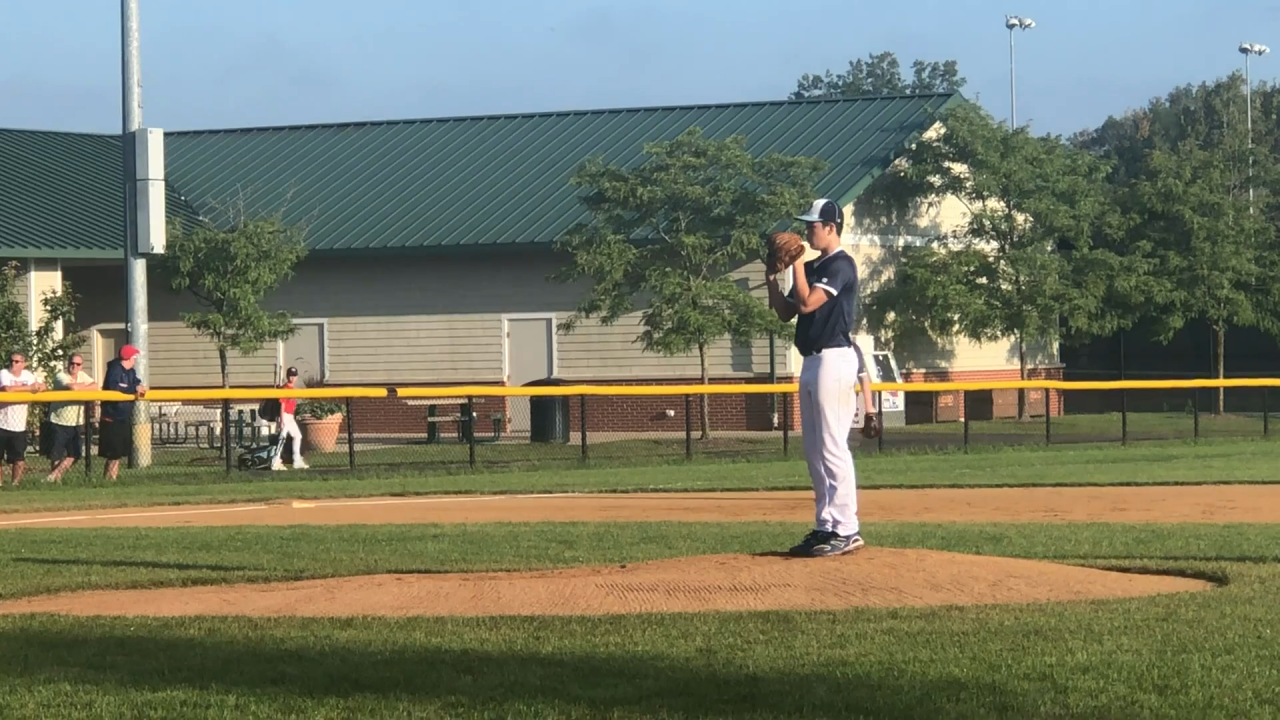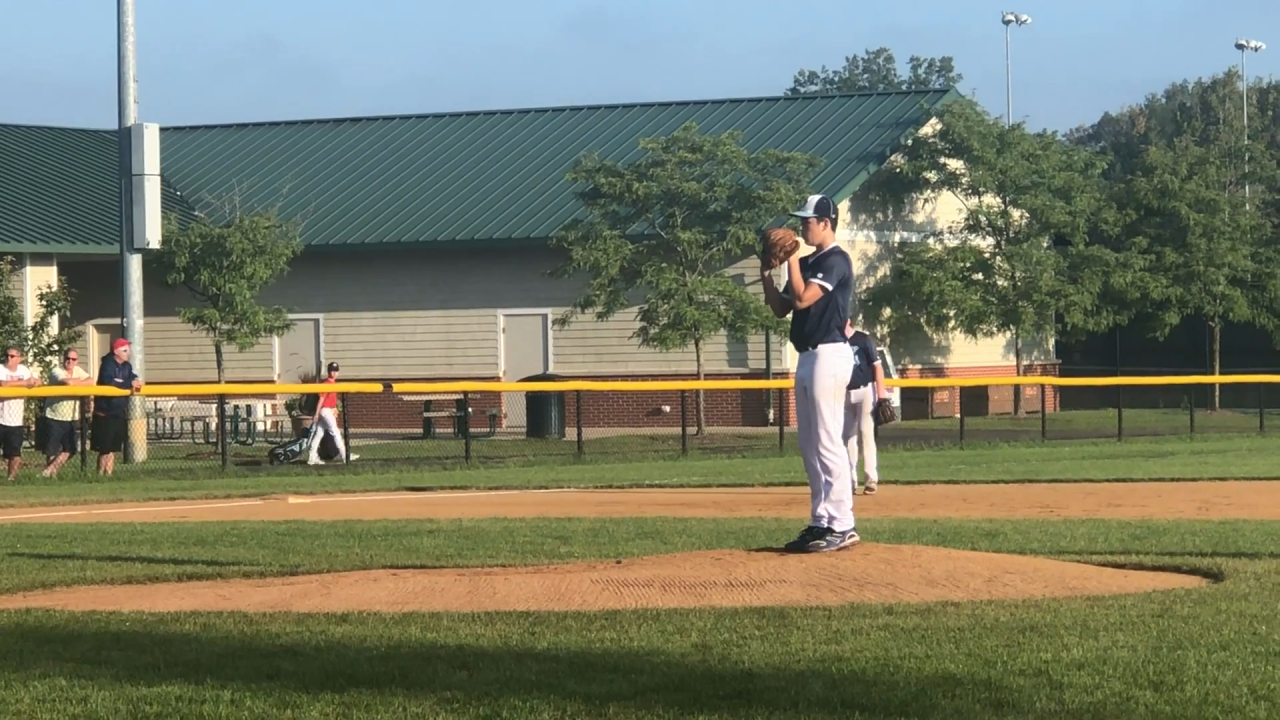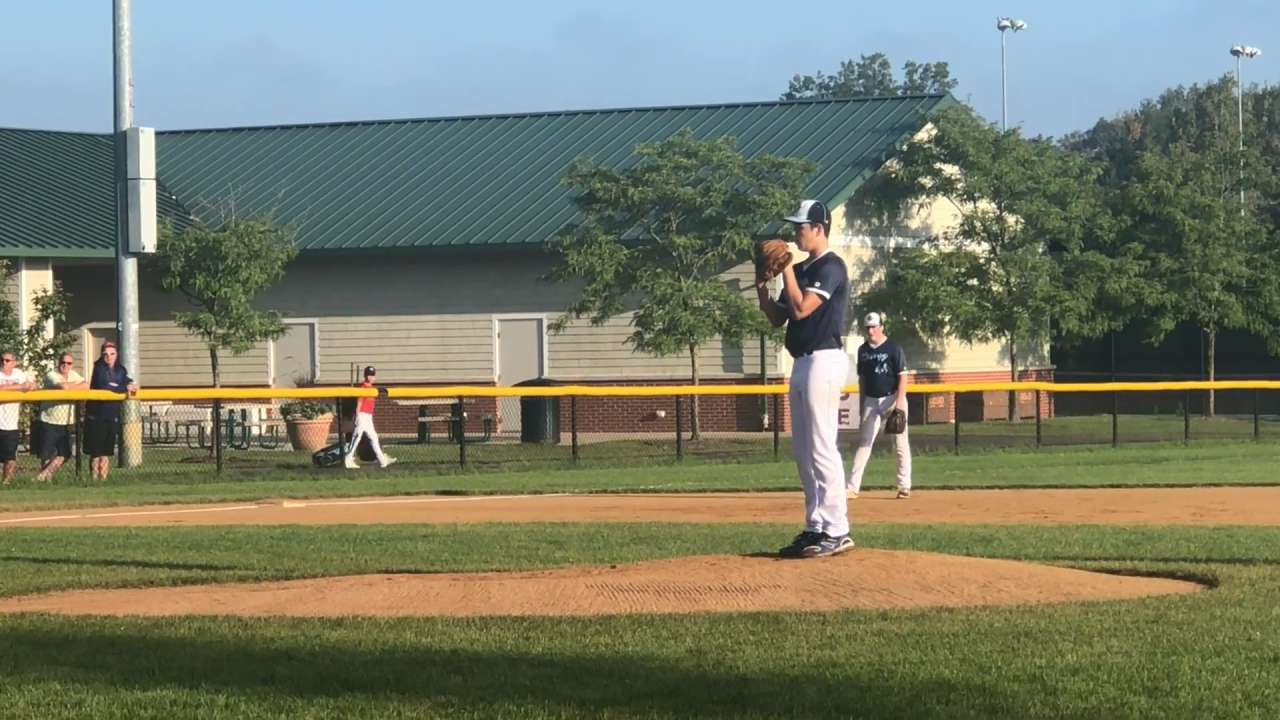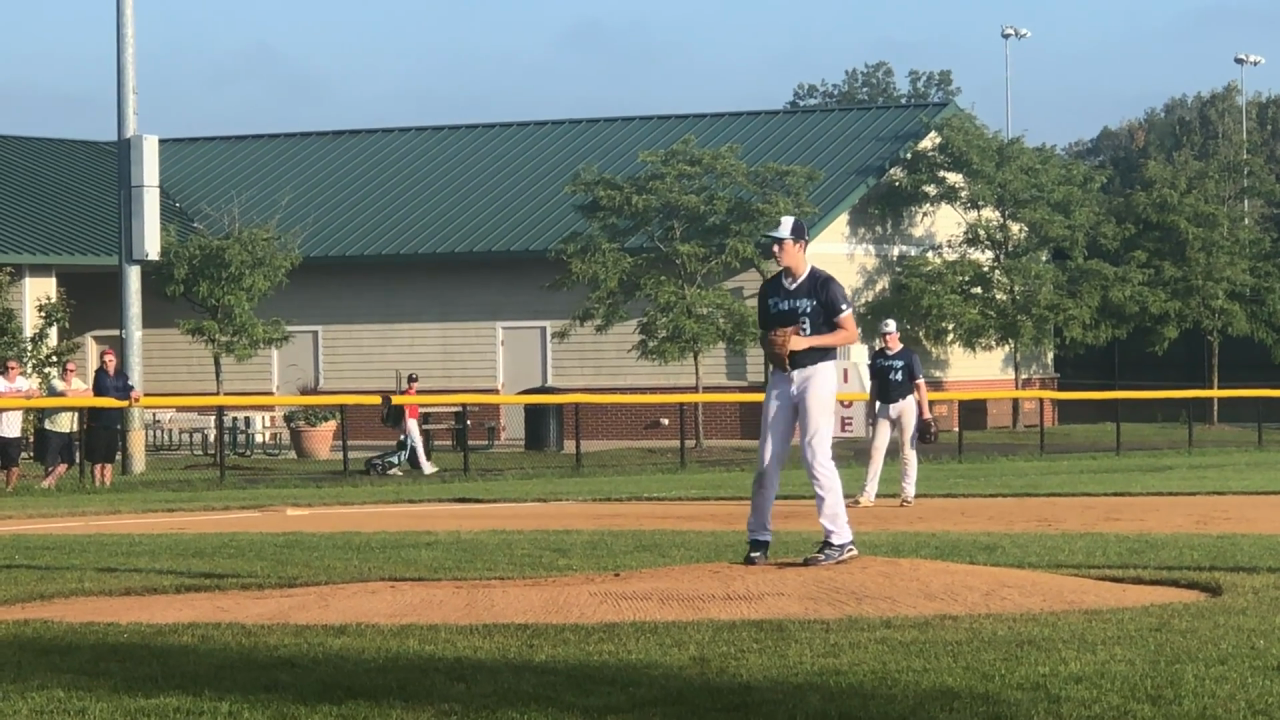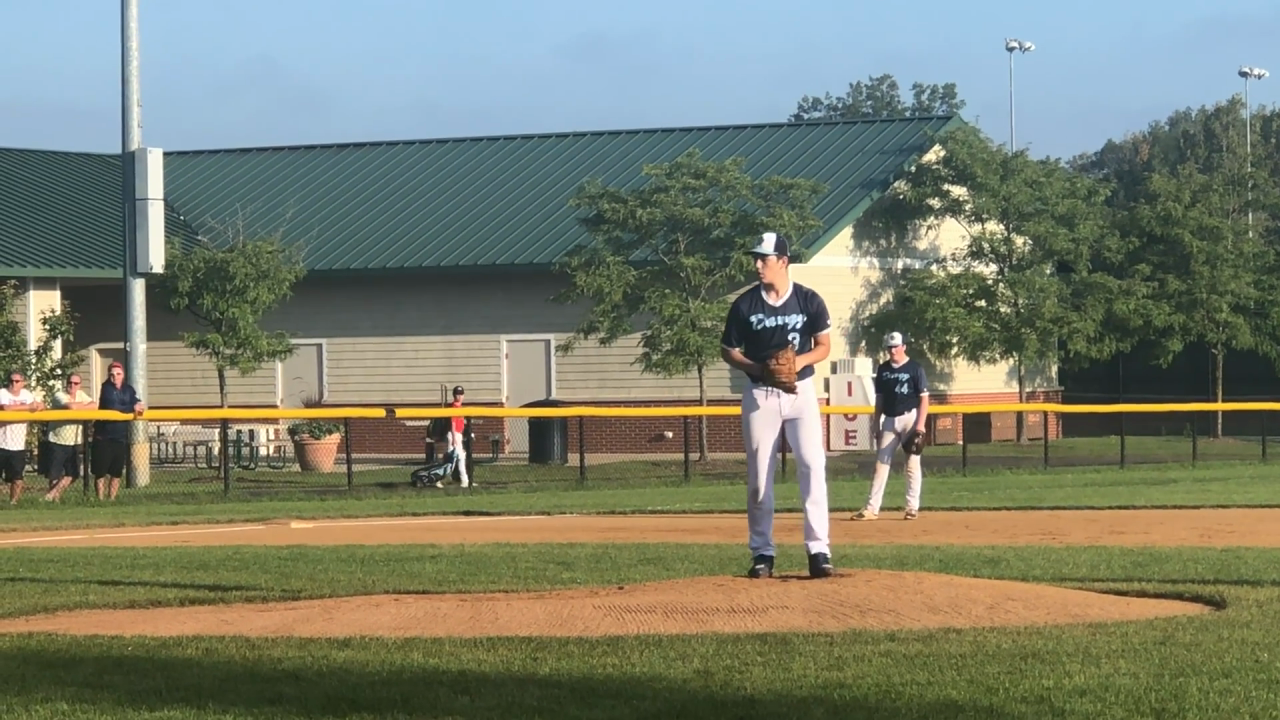
dt=0.5s
person 1, frame 1
left shoulder: (840, 264)
right shoulder: (812, 267)
left elbow: (807, 303)
right elbow: (785, 312)
left wrist: (796, 263)
right wrist: (772, 275)
left hip: (832, 360)
right hip: (811, 361)
left knee: (832, 446)
right knee: (814, 449)
left ankle: (846, 530)
right ankle: (825, 526)
person 1, frame 2
left shoulder: (836, 260)
right shoulder: (808, 262)
left elbow: (802, 299)
right elbow: (780, 308)
left wrist: (791, 258)
right wrist: (767, 270)
left hip: (828, 356)
right hip: (807, 357)
left knee: (827, 443)
right knee: (809, 445)
left ankle: (842, 525)
right ankle: (821, 522)
person 1, frame 3
left shoulder: (830, 266)
right shoulder: (801, 270)
left elbow: (802, 309)
right elbow: (778, 318)
left wrist: (784, 270)
right wrist: (762, 282)
left hip: (823, 363)
right hip: (801, 364)
left knee: (821, 448)
right knee: (804, 452)
left ankle: (837, 532)
right ankle: (815, 528)
person 1, frame 4
left shoulder: (824, 285)
right shoulder: (769, 288)
left elbow: (850, 333)
left wrist: (806, 341)
right wrist: (770, 345)
left hip: (815, 376)
right hip: (780, 378)
left knee: (817, 458)
right knee: (768, 459)
left ankle: (840, 540)
right ankle: (760, 538)
person 1, frame 5
left shoulder: (809, 300)
right shoulder: (744, 304)
left elbow: (824, 347)
right elbow: (729, 352)
left wrist: (797, 362)
right wrist: (756, 368)
left hip: (800, 391)
right hip: (759, 394)
left knee: (813, 466)
right knee: (759, 476)
left ankle: (818, 551)
right ankle: (762, 552)
